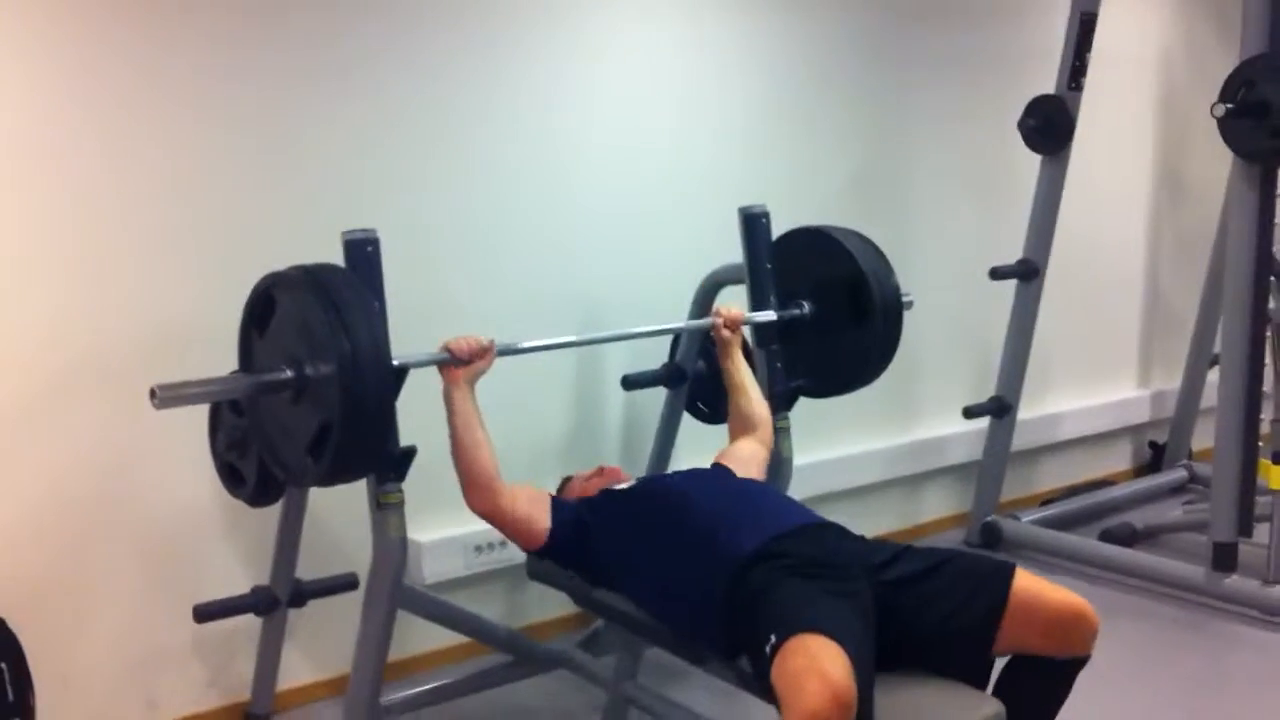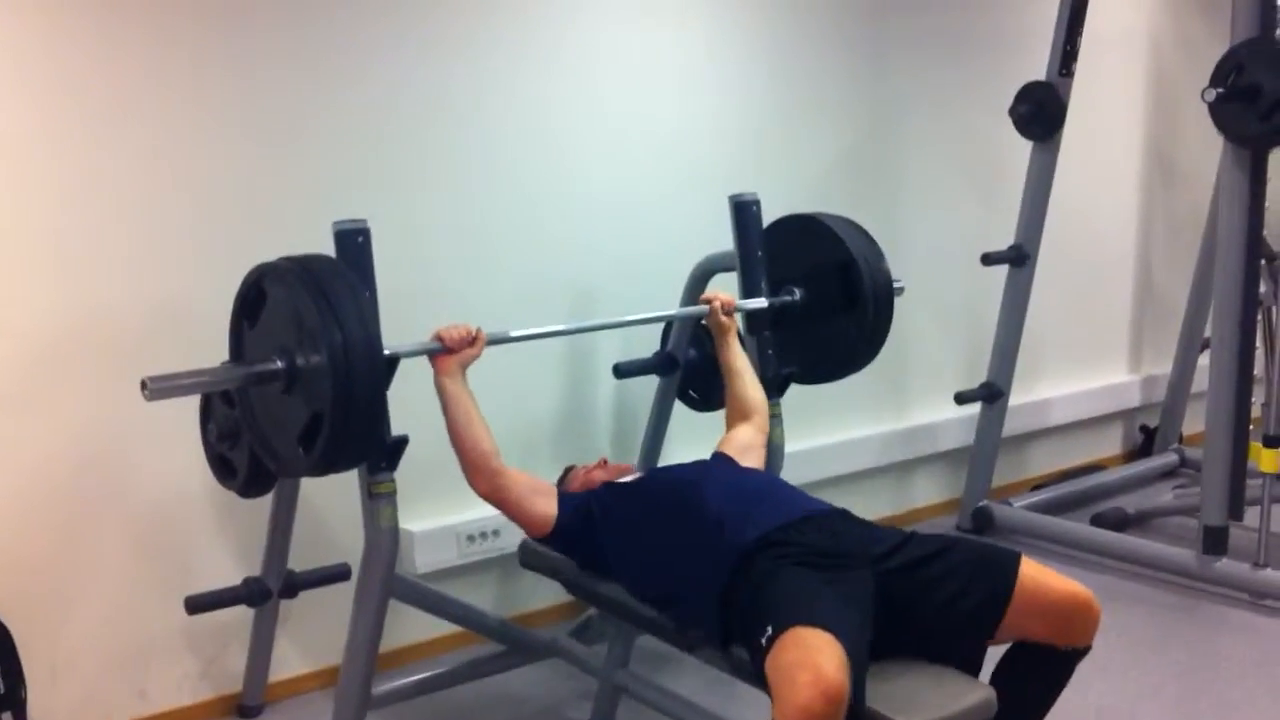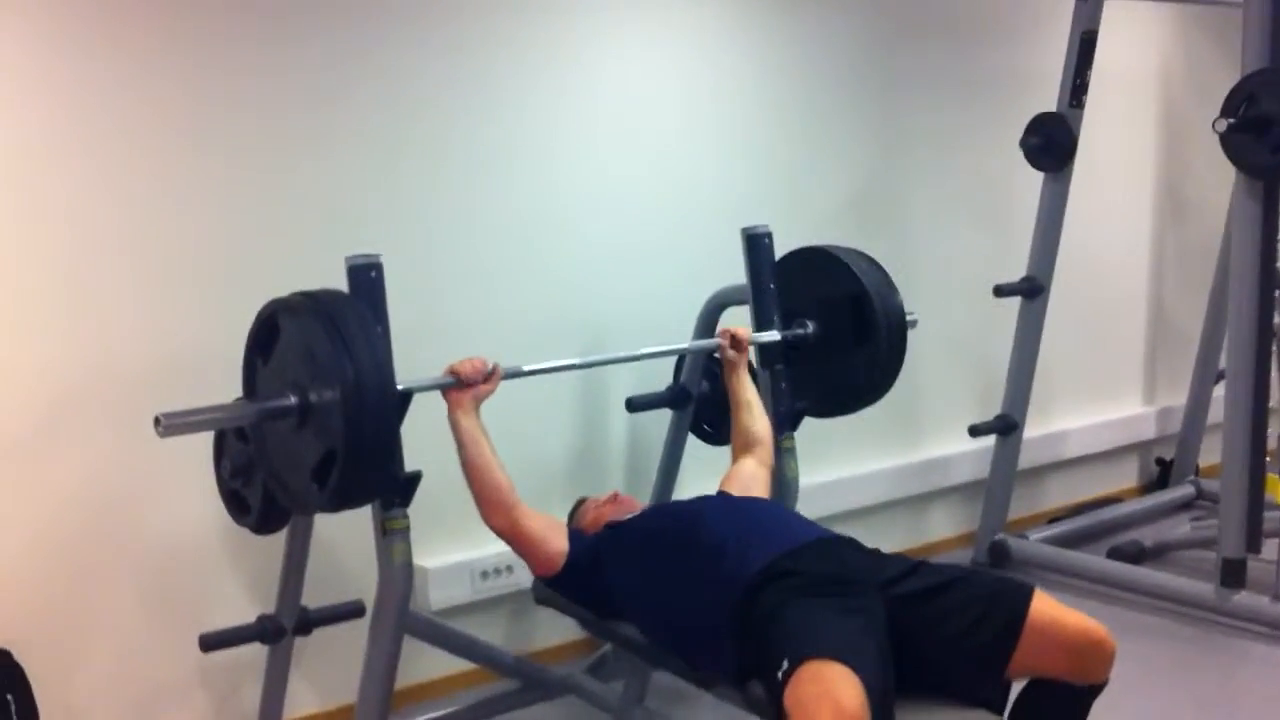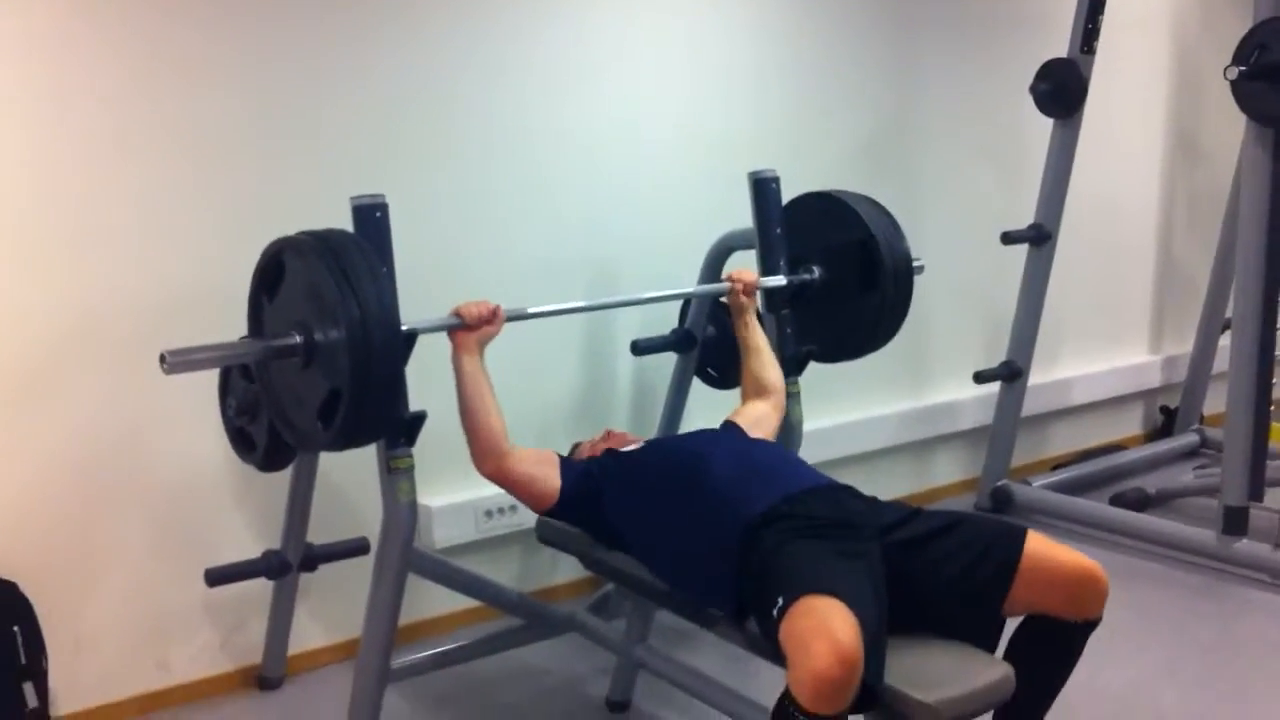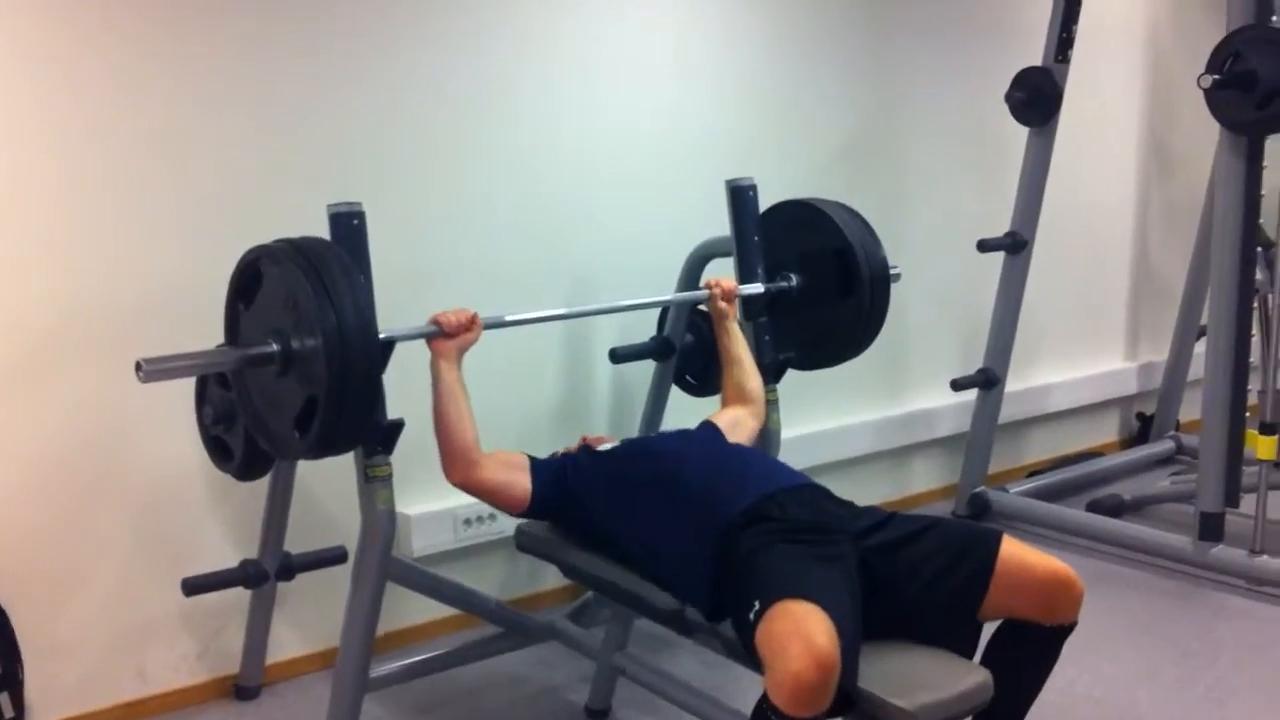
dt=1s
person 1, frame 1
left shoulder: (704, 487)
right shoulder: (584, 527)
left elbow: (755, 435)
right elbow: (490, 498)
left wrist: (729, 349)
right wrist: (459, 387)
left hip: (849, 553)
right hip: (766, 581)
left knee: (1070, 623)
person 1, frame 2
left shoulder: (700, 479)
right shoulder: (588, 519)
left elbow: (750, 421)
right elbow: (491, 478)
left wrist: (725, 335)
right wrist: (451, 373)
left hip: (849, 538)
right hip: (768, 569)
left knee: (1072, 611)
person 1, frame 3
left shoulder: (707, 515)
right shoulder: (597, 560)
left elbow: (755, 453)
right elbow: (507, 516)
left wrist: (735, 367)
right wrist: (464, 410)
left hip: (864, 573)
right hip: (779, 602)
left knee: (1087, 649)
person 1, frame 4
left shoulder: (715, 446)
right shoulder: (595, 484)
left elbow: (767, 399)
right elbow: (498, 459)
left wrist: (744, 314)
right wrist: (469, 350)
left hip: (855, 512)
right hip: (776, 541)
left knee: (1081, 585)
right knee: (830, 665)
person 1, frame 5
left shoulder: (689, 446)
right shoulder: (571, 483)
left elbow: (747, 409)
right elbow: (467, 467)
left wrist: (726, 322)
right wrist: (447, 358)
left hip: (833, 517)
right hip: (755, 545)
left knee: (1056, 590)
